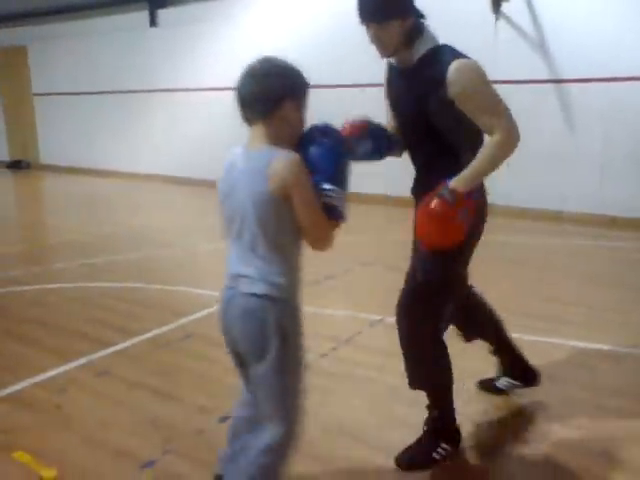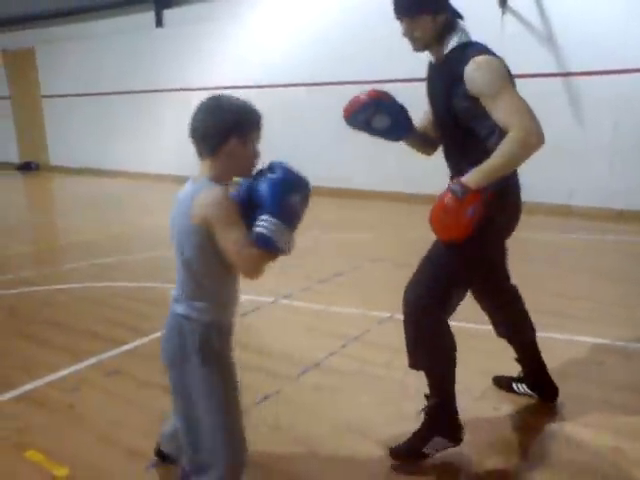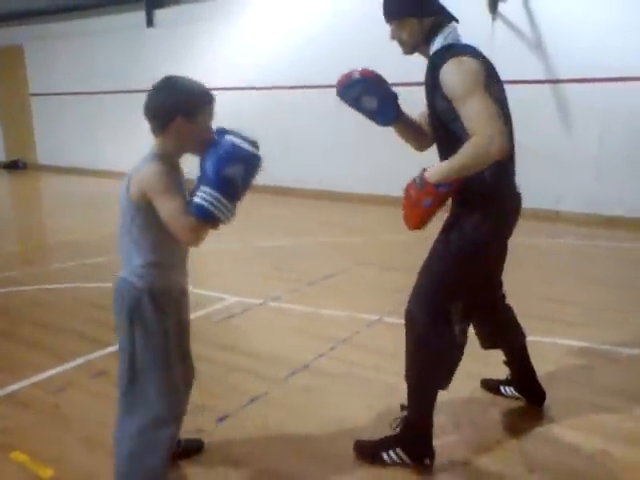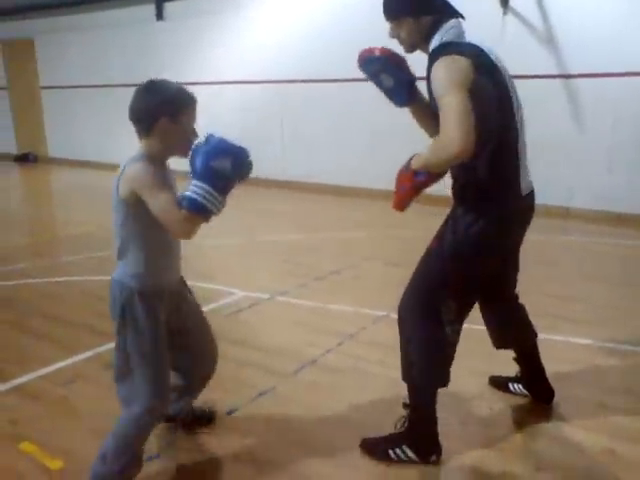
dt=0.2s
person 1, frame 1
left shoulder: (455, 70)
right shoulder: (394, 73)
left elbow: (506, 133)
left wrist: (460, 184)
right wrist: (381, 142)
left hip: (455, 204)
right hip: (429, 200)
left knee: (417, 311)
right knee: (452, 293)
left ankle: (443, 428)
right ankle: (517, 369)
person 1, frame 2
left shoulder: (479, 65)
right shoulder: (439, 69)
left elbow: (528, 134)
right elbow: (432, 142)
left wrist: (473, 182)
right wrist: (401, 128)
left hip: (487, 203)
right hip: (471, 201)
left knee: (423, 300)
right knee: (496, 291)
left ankle: (442, 422)
right ankle: (538, 381)
person 1, frame 3
left shoulder: (458, 65)
right shoulder: (442, 65)
left elbow: (493, 143)
right elbow: (425, 138)
left wrist: (435, 176)
right wrist: (390, 114)
left hip: (484, 207)
right hip: (486, 204)
left knee: (427, 313)
right knee: (484, 297)
left ankle: (415, 439)
right ankle: (526, 384)
person 1, frame 4
left shoulder: (449, 63)
right shoulder: (469, 56)
left elbow: (456, 145)
left wrist: (416, 165)
right wrist: (407, 95)
left hip: (484, 208)
right hip: (511, 200)
left knee: (421, 309)
right knee: (497, 294)
left ankle: (420, 437)
right ankle: (535, 381)
person 2, frame 1
left shoulder: (232, 162)
right shoulder: (288, 165)
right elbow: (321, 239)
right wrist: (327, 181)
left hip: (234, 302)
right hip: (270, 309)
left knee: (260, 401)
right knee: (274, 425)
person 2, frame 2
left shoulder: (193, 191)
right shoulder: (215, 199)
right elbow: (250, 266)
left wrist: (249, 208)
right wrist: (278, 214)
left hip: (189, 323)
right hip: (198, 331)
left knee: (206, 411)
person 2, frame 3
left shoulder: (168, 168)
right shoulder: (153, 173)
left elbow: (186, 221)
right elbow: (190, 233)
left wrist: (217, 180)
right wrist: (220, 182)
left hip: (167, 292)
right hip: (145, 297)
left knee: (177, 378)
right knee: (153, 400)
left ankle: (165, 443)
person 2, frame 4
left shoulder: (159, 169)
right shoulder: (141, 172)
left elbow: (180, 215)
right elbow: (184, 225)
left wrist: (214, 177)
right wrist: (210, 176)
left hip: (168, 286)
right hip: (139, 296)
left knee: (202, 354)
right knee: (146, 396)
left ankle: (179, 407)
